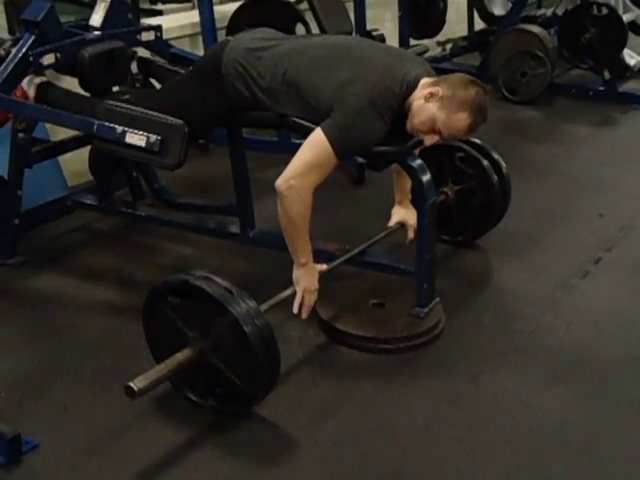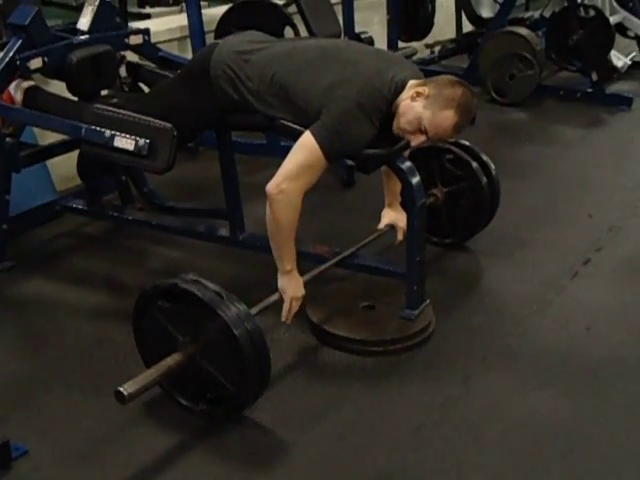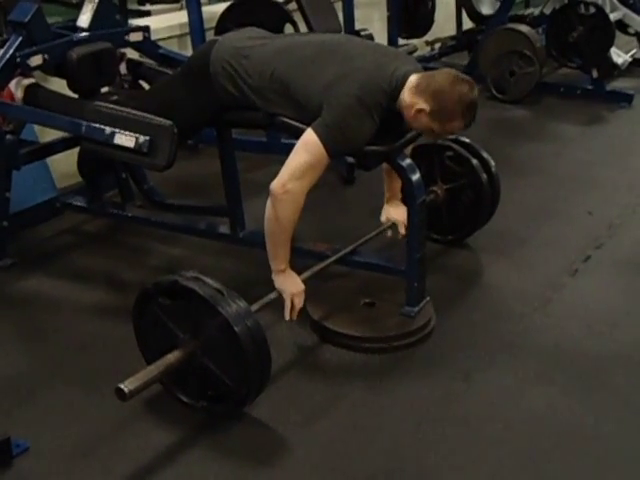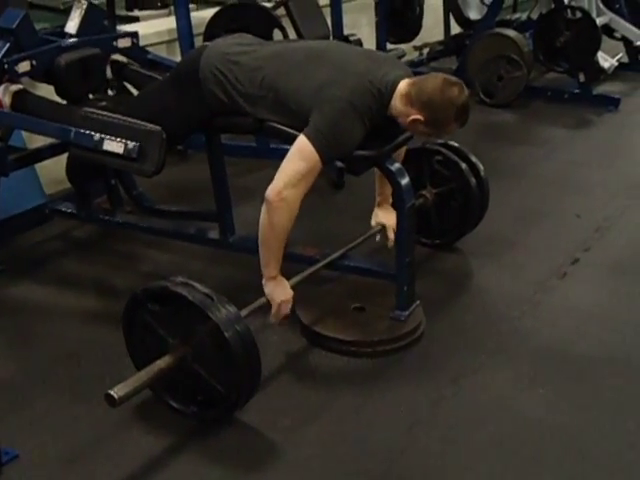
dt=0.7s
person 1, frame 1
left shoulder: (421, 79)
right shoulder: (370, 108)
left elbow: (403, 134)
right elbow: (290, 185)
left wrist: (404, 202)
right wrist: (304, 266)
left hip: (265, 49)
right hip: (235, 71)
right ankle: (36, 94)
person 1, frame 2
left shoulder: (408, 81)
right shoulder: (357, 112)
left elbow: (391, 139)
right elbow: (281, 189)
left wrist: (393, 204)
right wrist: (288, 273)
left hip: (255, 52)
right hip: (223, 74)
person 1, frame 3
left shoulder: (412, 77)
right shoulder: (359, 106)
left elbow: (395, 134)
right elbow: (284, 188)
left wrist: (392, 200)
right wrist: (281, 272)
left hip: (253, 48)
right hip: (222, 72)
person 1, frame 4
left shoulder: (402, 82)
right shoulder: (349, 112)
left elbow: (392, 139)
right elbow: (280, 196)
left wrist: (383, 204)
right wrist: (272, 279)
left hip: (243, 53)
right hip: (212, 77)
